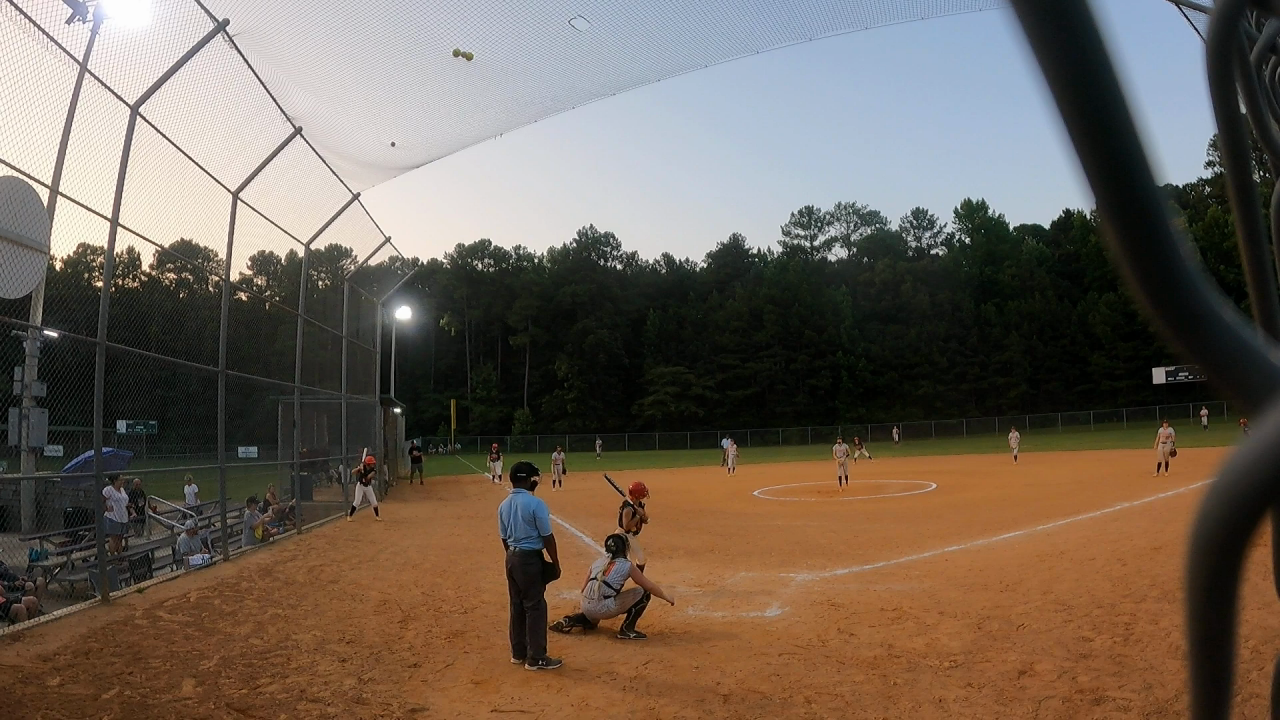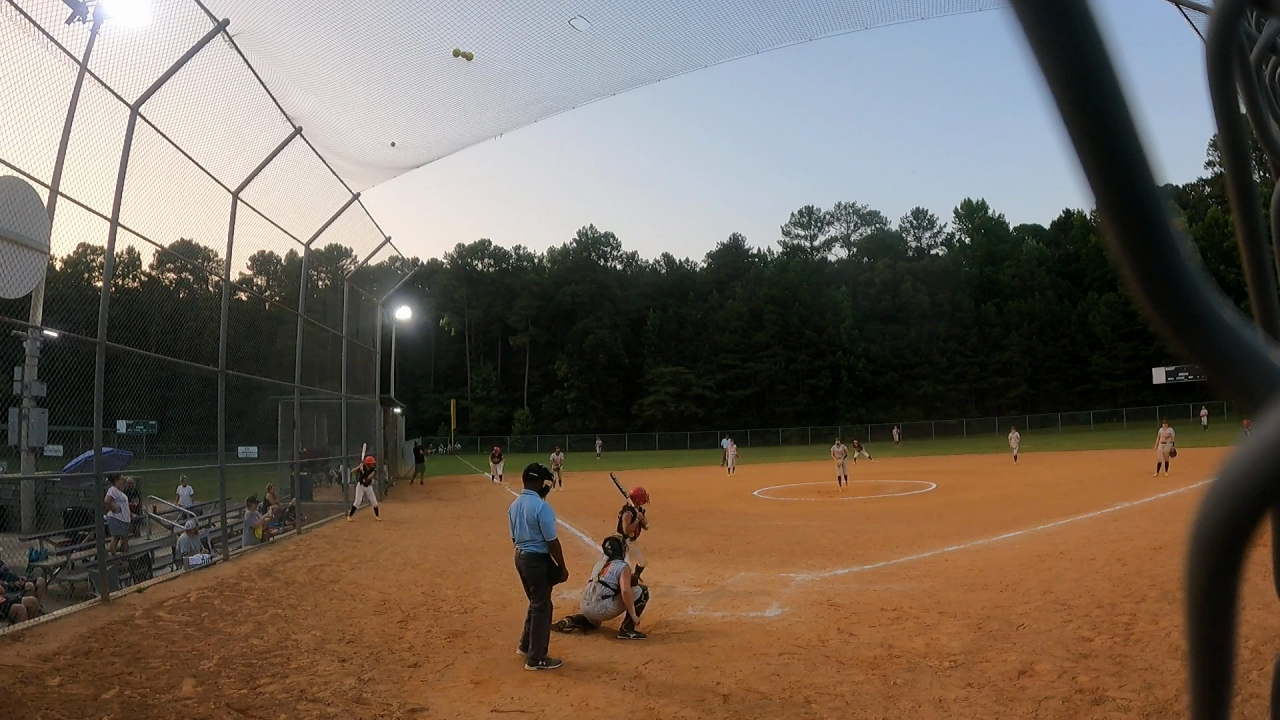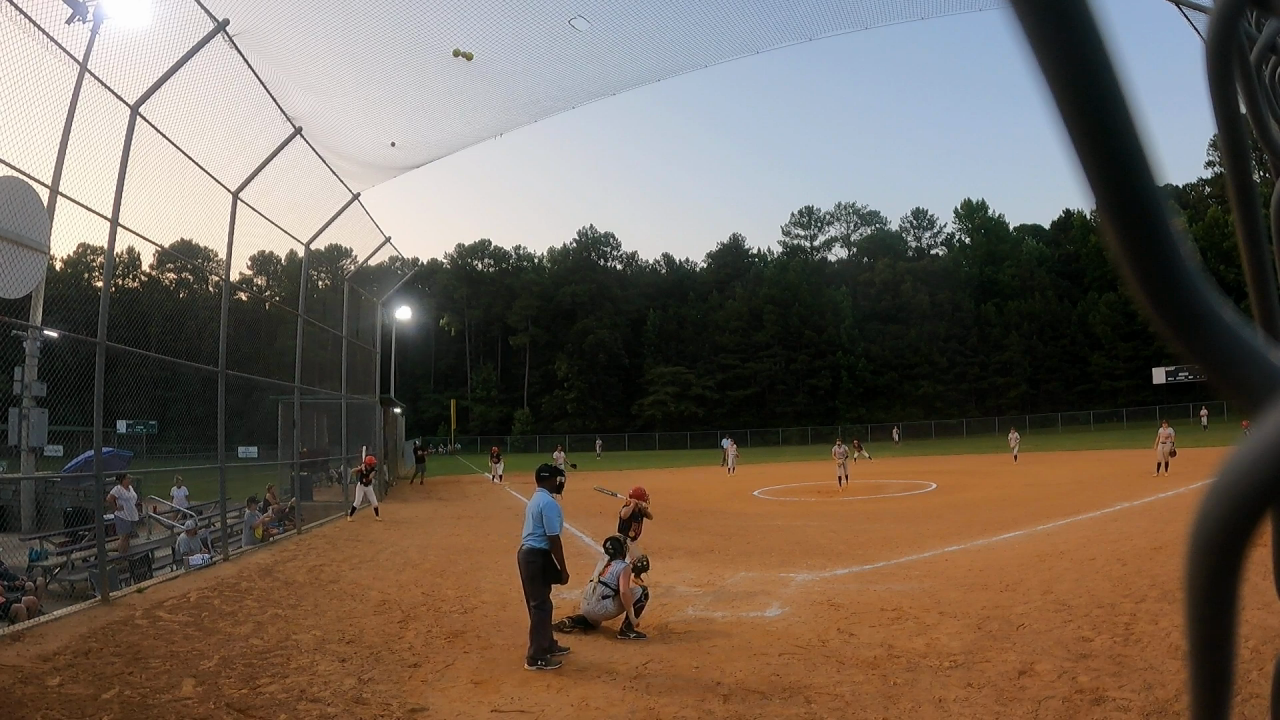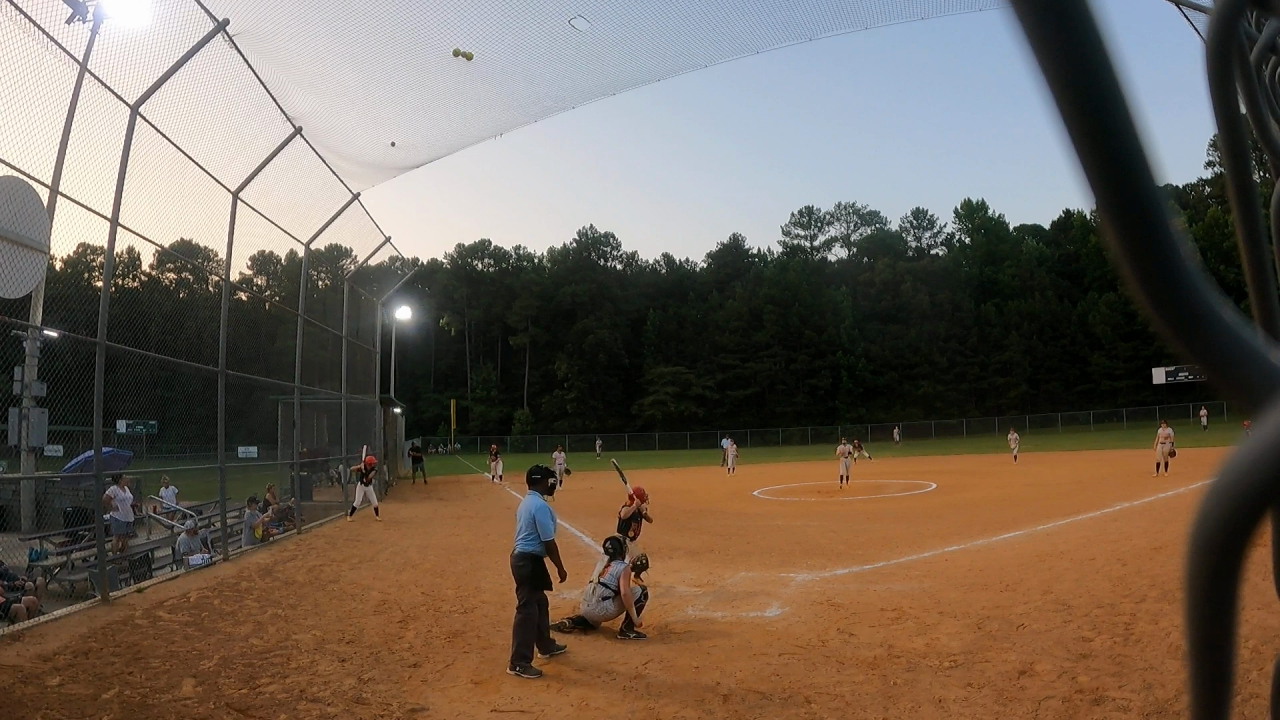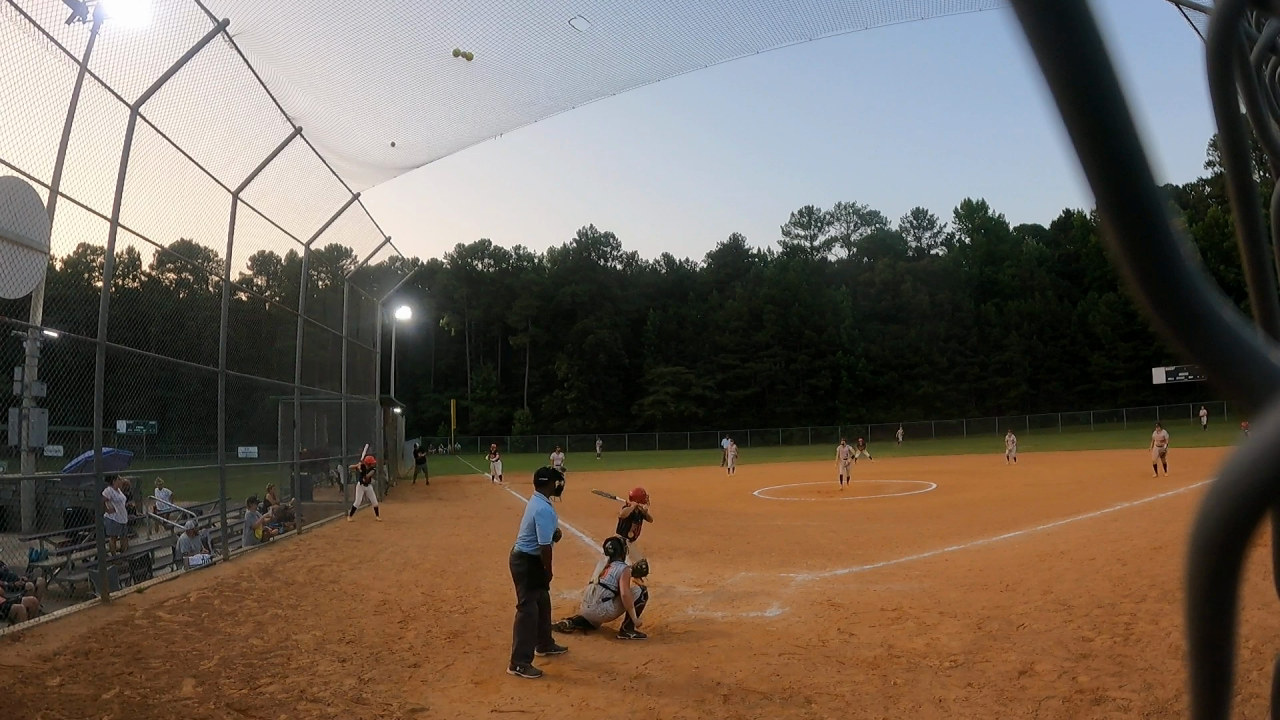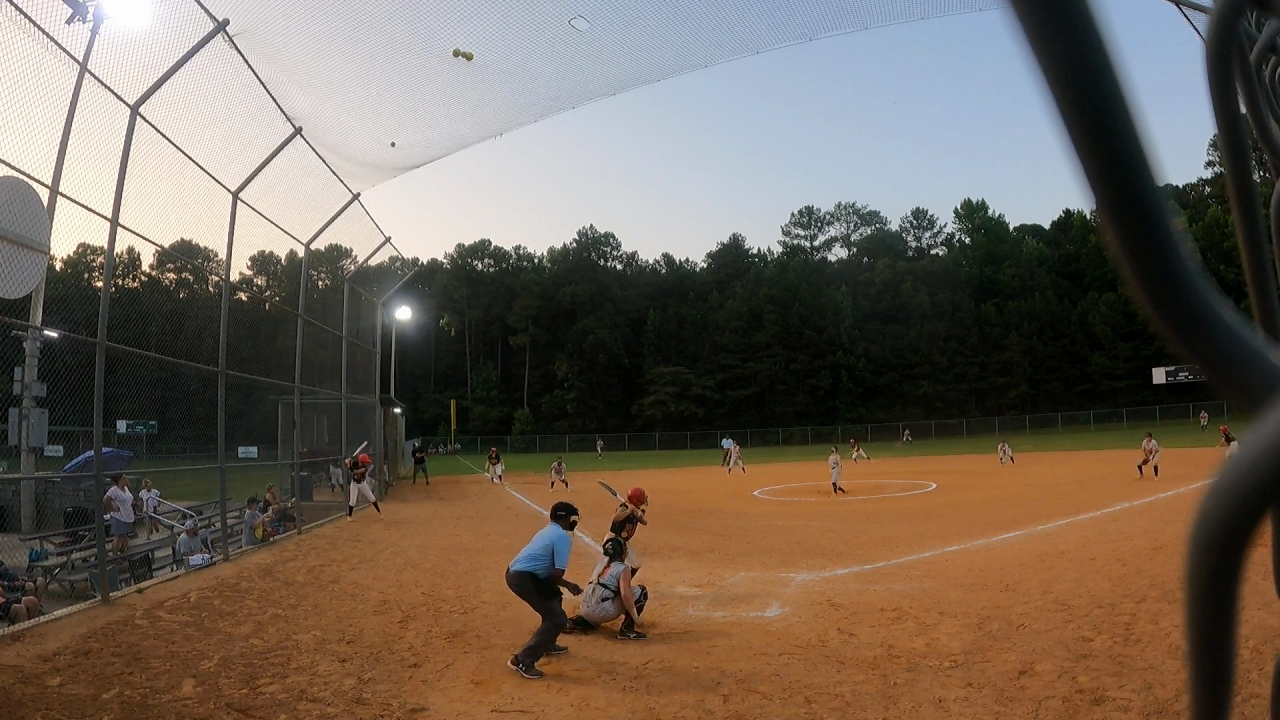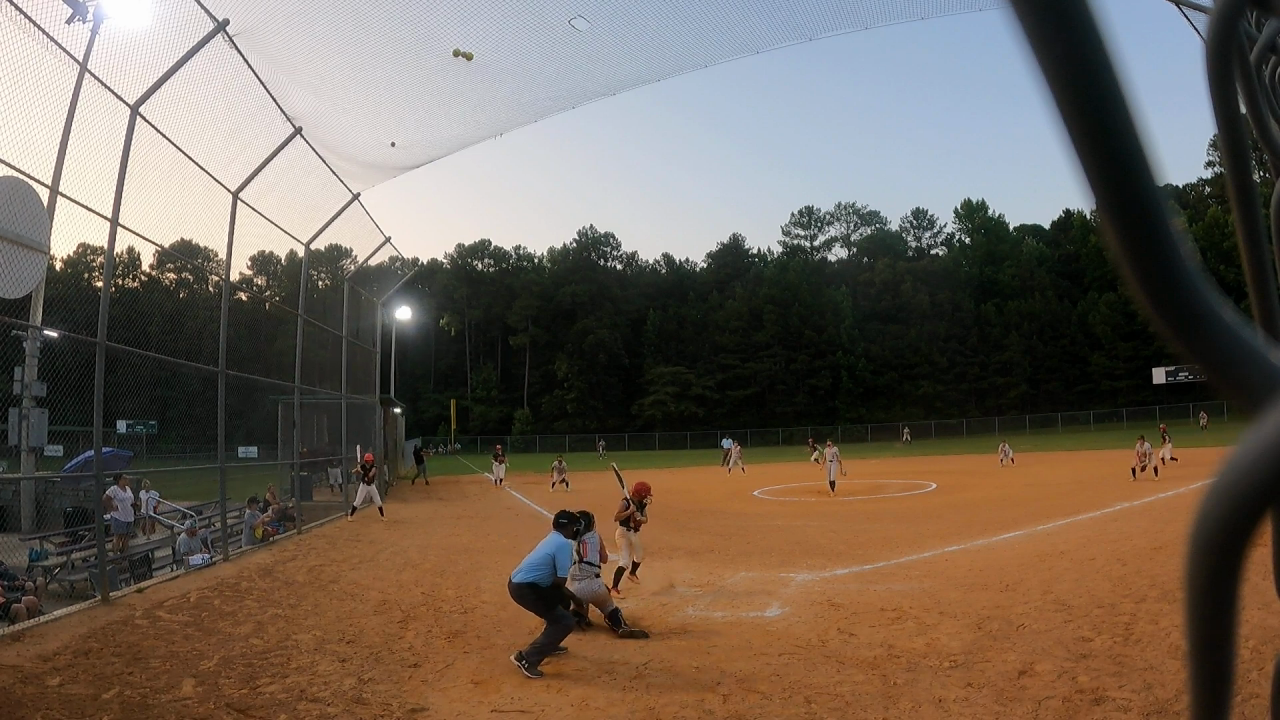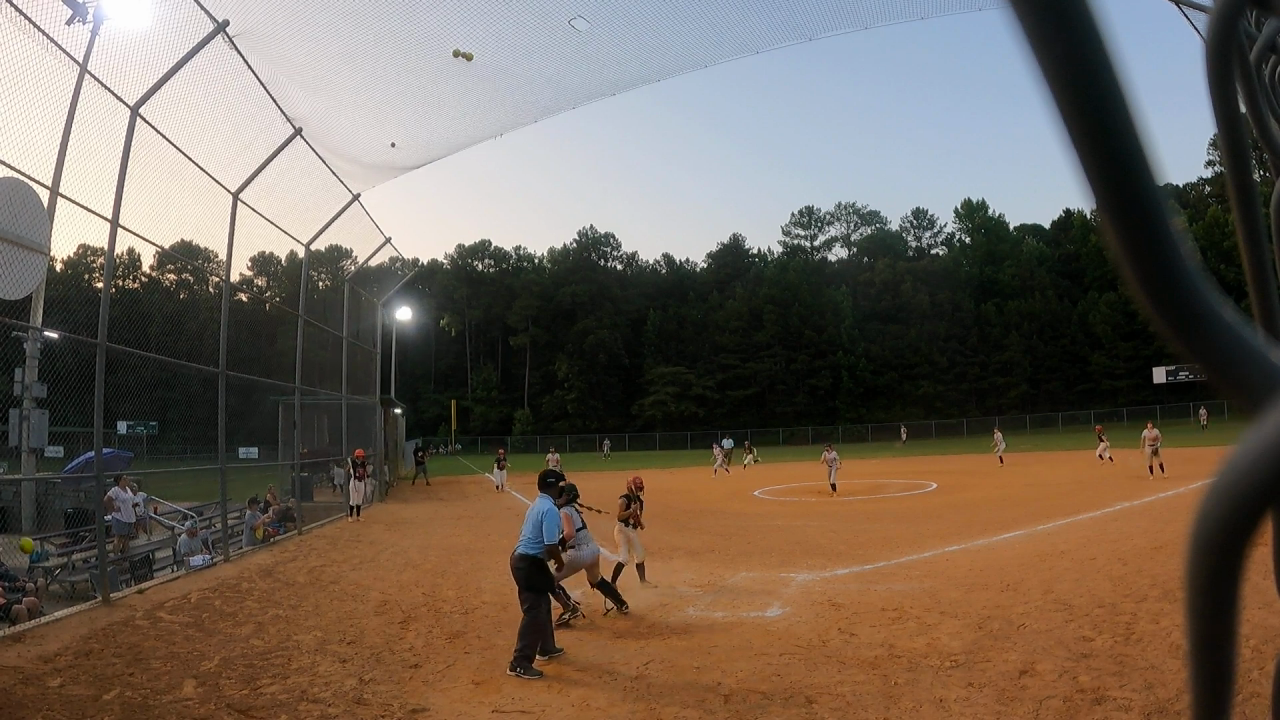
dt=0.7s
person 1, frame 1
left shoulder: (503, 506)
right shoulder: (535, 504)
left elbow: (504, 538)
right elbow: (547, 537)
right wrist: (555, 563)
left hip: (511, 558)
right hip: (530, 559)
left knee: (517, 606)
right knee: (536, 607)
left ankle: (519, 652)
right ankle: (536, 658)
person 1, frame 2
left shoulder: (514, 505)
right shoulder: (541, 507)
right elbow: (552, 541)
right wrist: (562, 567)
left hip: (520, 558)
right hip: (537, 560)
left knee: (535, 604)
right knee: (541, 608)
left ankle: (526, 645)
right ankle: (536, 658)
person 1, frame 3
left shoulder: (535, 500)
right shoulder: (549, 503)
right elbow: (553, 538)
left wrist: (556, 566)
right wrist: (563, 568)
left hip: (527, 554)
right hip: (537, 557)
left knee: (539, 604)
right knee: (541, 606)
left ankle: (548, 645)
right ankle: (537, 657)
person 1, frame 4
left shoulder: (526, 502)
right shoulder: (541, 506)
right elbow: (549, 542)
right wrist: (560, 568)
left hip: (523, 557)
right hip: (529, 561)
left knee: (540, 603)
right knee: (527, 610)
left ankle: (546, 645)
right ankle: (518, 663)
person 1, frame 5
left shoulder: (536, 501)
right shoulder: (545, 509)
right elbow: (545, 547)
left wrist: (554, 532)
right wrist: (549, 570)
left hip: (526, 558)
right hip: (526, 561)
left knee: (542, 601)
right knee: (528, 609)
left ankle: (544, 645)
right ankle: (519, 662)
person 1, frame 6
left shoulder: (547, 531)
right shoulder: (562, 536)
right elbow: (559, 572)
left wrist: (567, 585)
left hip: (516, 573)
right hip: (524, 578)
left knee: (554, 598)
right knee: (557, 619)
left ankle: (547, 644)
right ankle: (522, 660)
person 1, frame 7
left shoulder: (552, 539)
right shoulder: (564, 545)
right elbow: (560, 582)
left wrist: (572, 598)
right wrist: (574, 598)
left hip: (521, 584)
right hip: (526, 589)
left knee: (562, 602)
right knee: (565, 622)
left ankle: (550, 644)
right ankle: (527, 658)
person 1, frame 8
left shoulder: (538, 504)
right shoulder: (550, 509)
right elbow: (551, 547)
left wrist: (554, 560)
right wrist: (560, 562)
left hip: (524, 559)
right hip: (531, 563)
left knee: (543, 605)
right knee: (534, 612)
left ankle: (546, 648)
right ankle: (519, 664)
